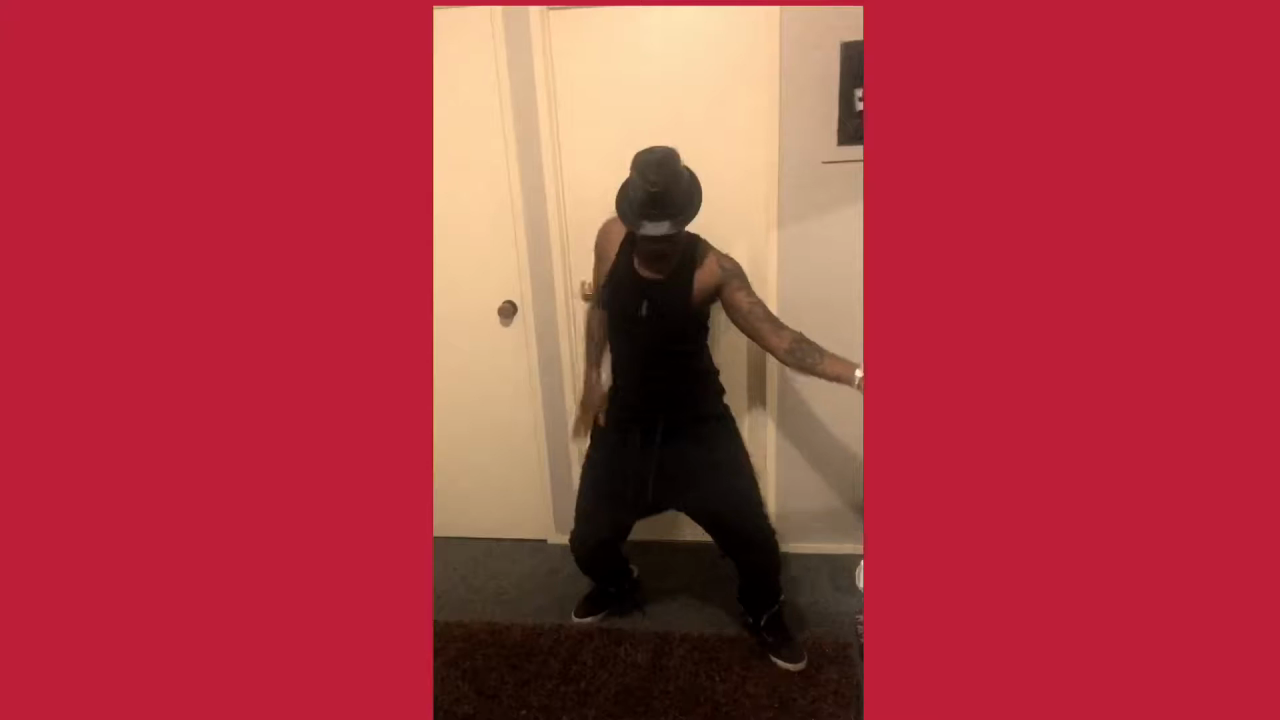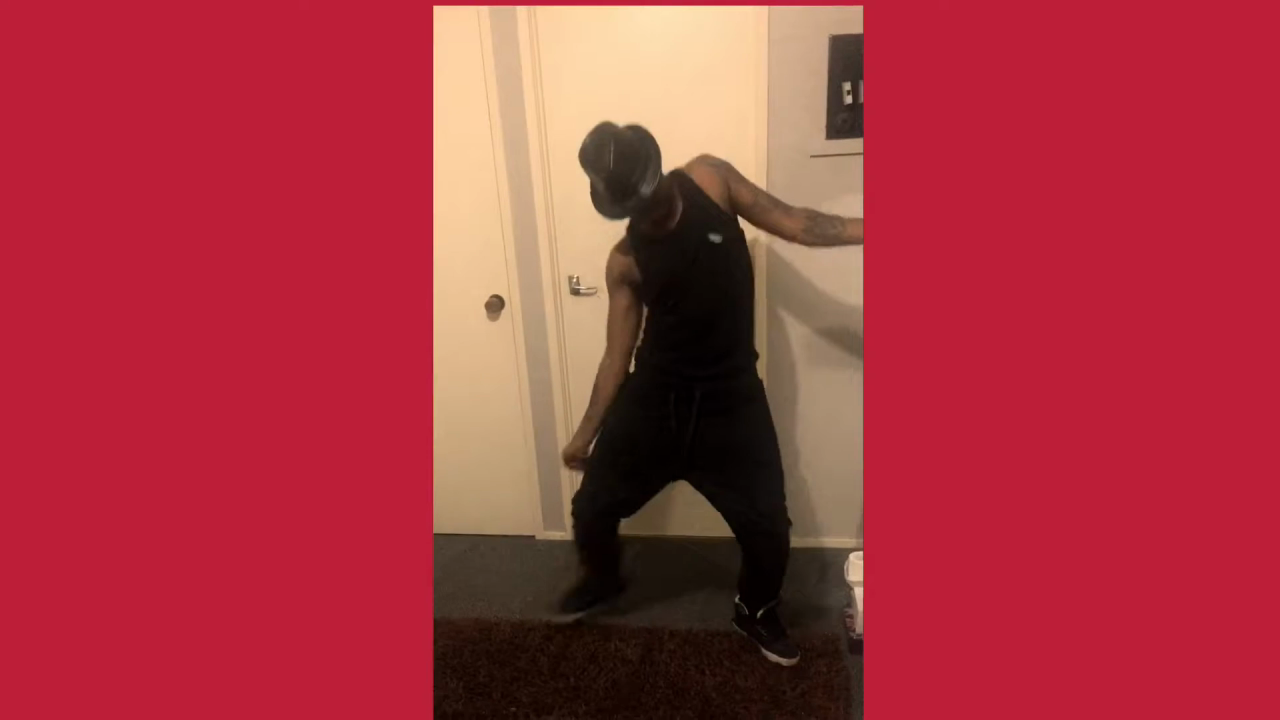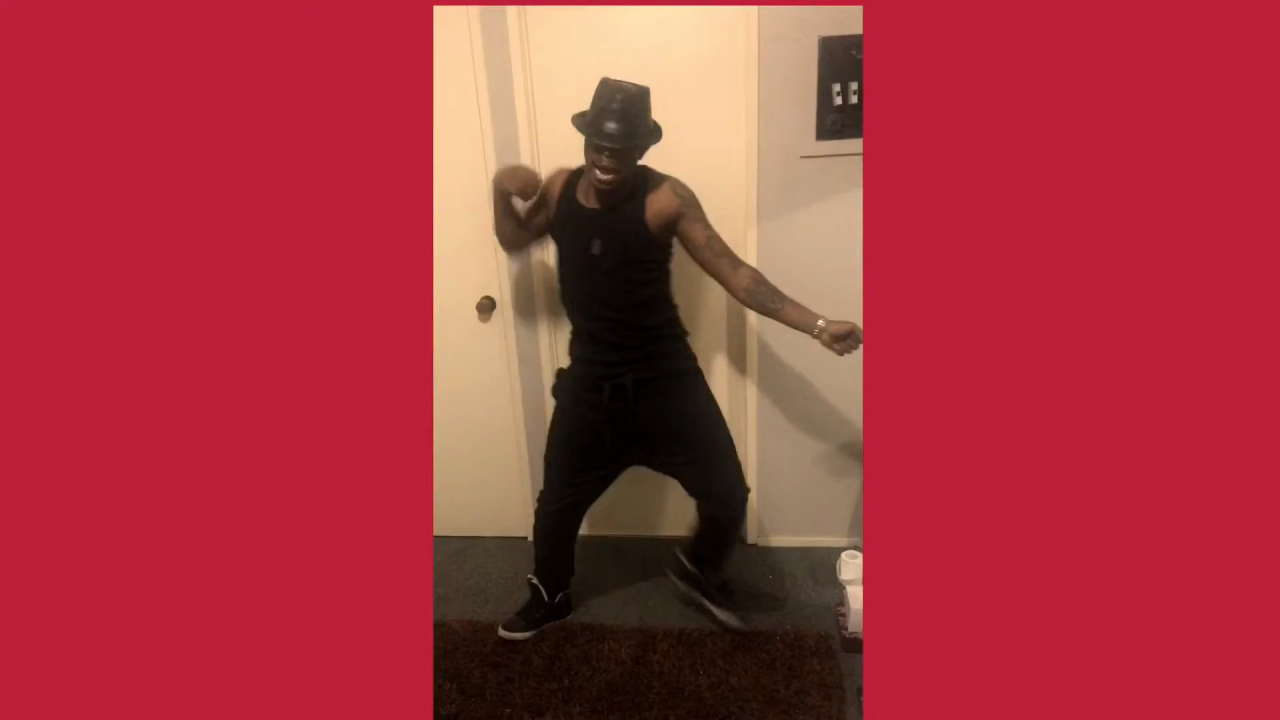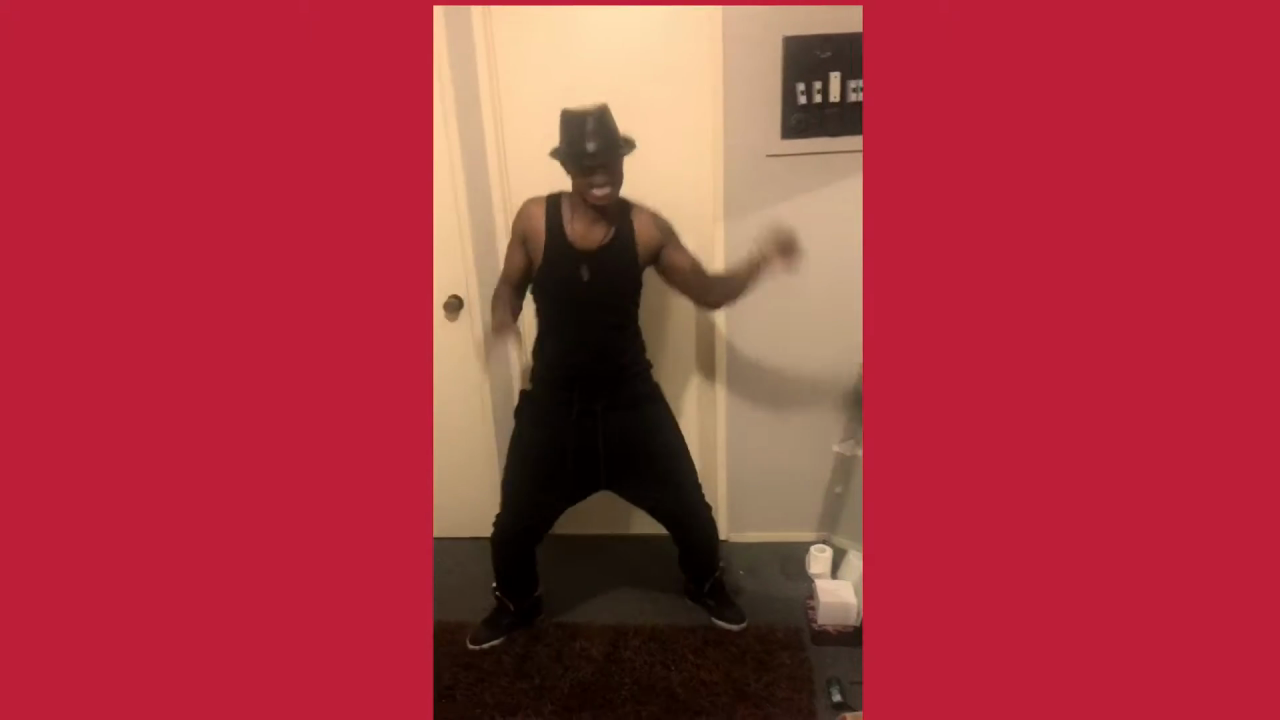
dt=0.5s
person 1, frame 1
left shoulder: (712, 268)
right shoulder: (611, 238)
left elbow: (777, 338)
left wrist: (858, 374)
right wrist: (592, 380)
left hip: (697, 428)
right hip: (624, 426)
left knee: (754, 540)
right knee: (589, 541)
left ankle: (765, 617)
right ankle: (617, 587)
person 1, frame 2
left shoulder: (707, 177)
right shoulder: (625, 261)
left elbow: (789, 222)
right elbow: (618, 355)
left wrist: (871, 233)
right wrist: (584, 438)
left hip: (732, 400)
right hip: (654, 399)
left knee: (766, 527)
right knee: (592, 507)
left ankle: (756, 612)
right ankle: (602, 578)
person 1, frame 3
left shoulder: (666, 197)
right shoulder: (561, 186)
left elbow: (732, 273)
right elbow: (516, 240)
left wrist: (815, 325)
right wrist: (503, 193)
left hip: (665, 378)
right hip: (590, 384)
left knee: (725, 494)
right knee: (559, 501)
left ankle: (698, 567)
right ankle: (549, 595)
person 1, frame 4
left shoulder: (646, 228)
right shoulder: (536, 218)
left elbow: (706, 291)
right elbow: (511, 286)
left wrist: (759, 262)
right wrist: (502, 311)
left hip: (631, 402)
right hip: (552, 406)
left knee: (690, 514)
right knee: (517, 528)
left ankle: (706, 585)
right ankle: (514, 602)
